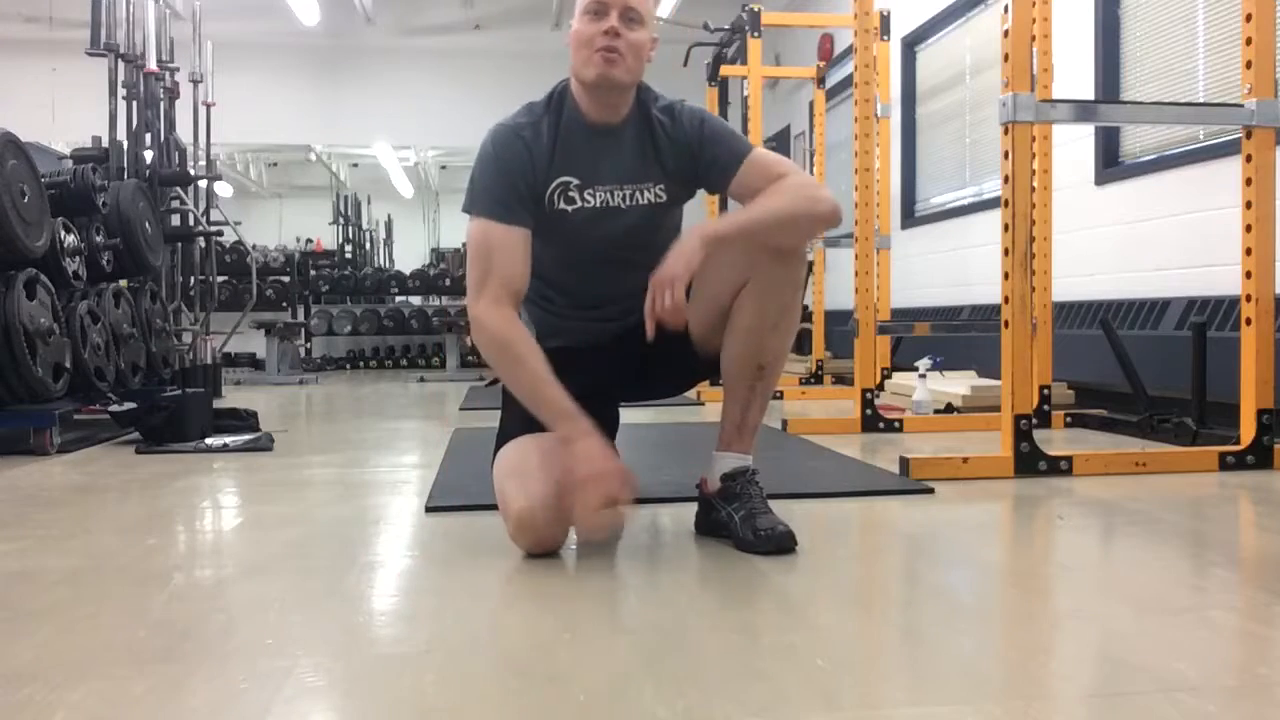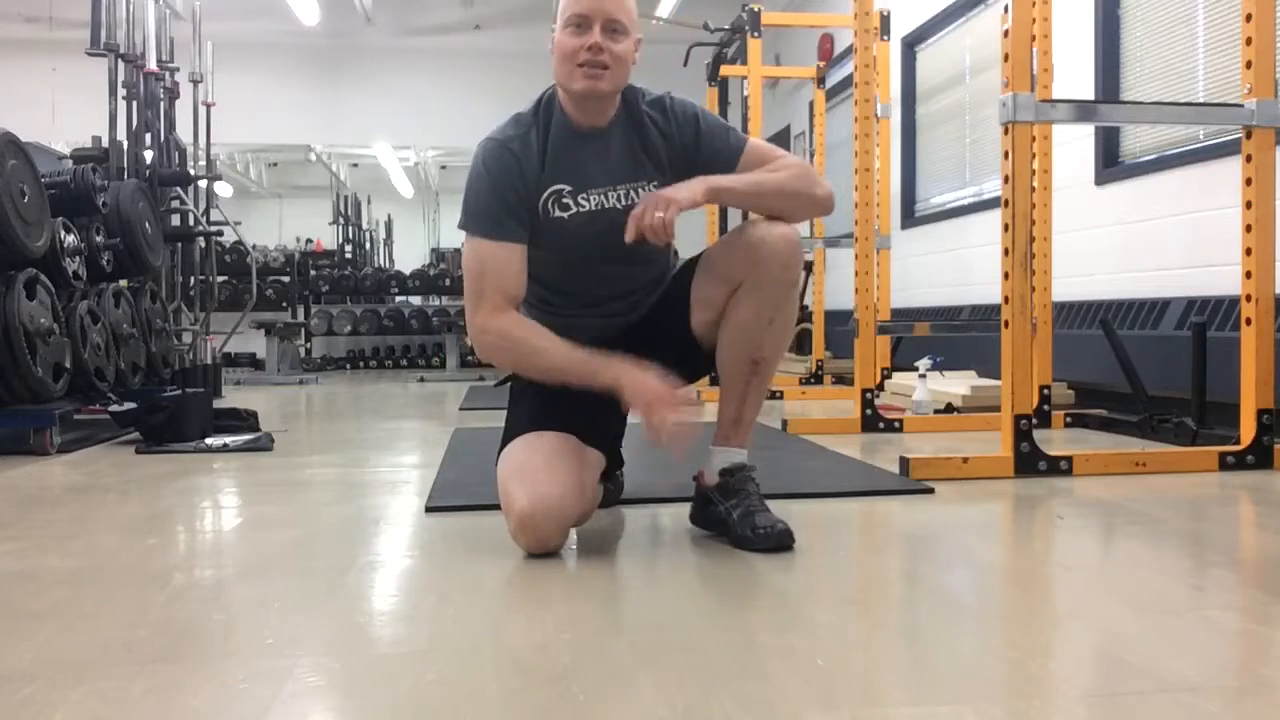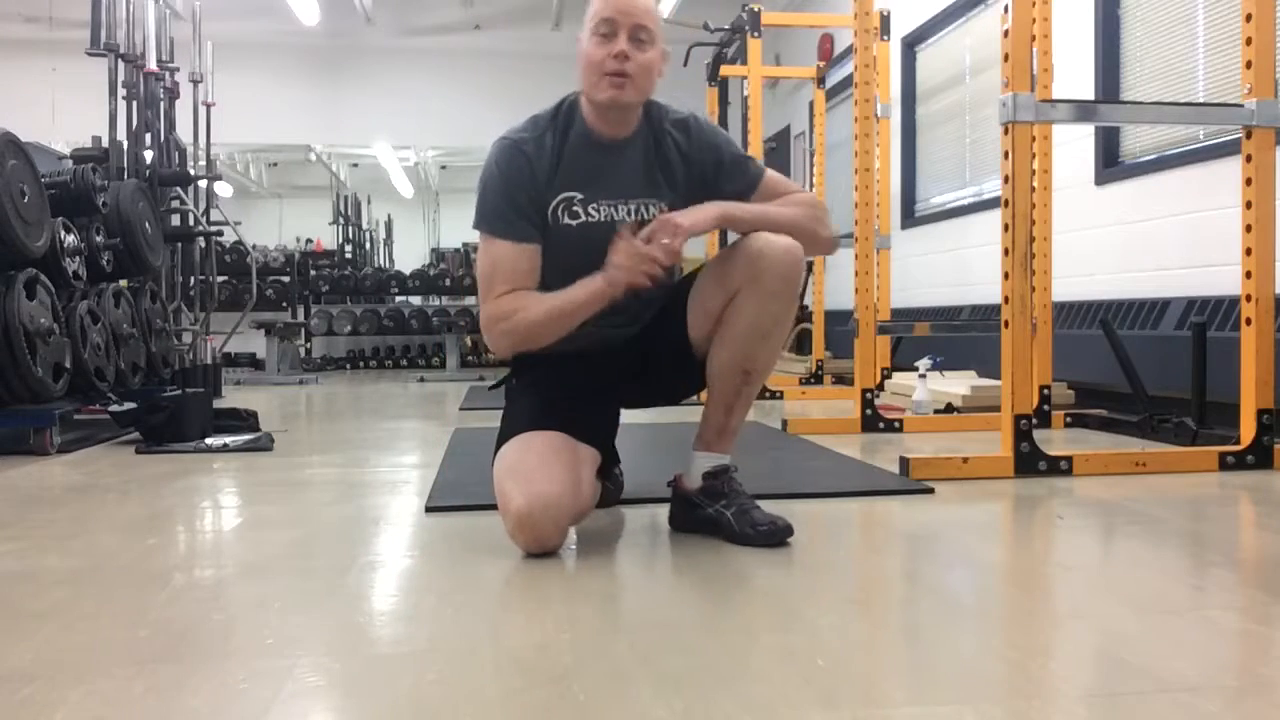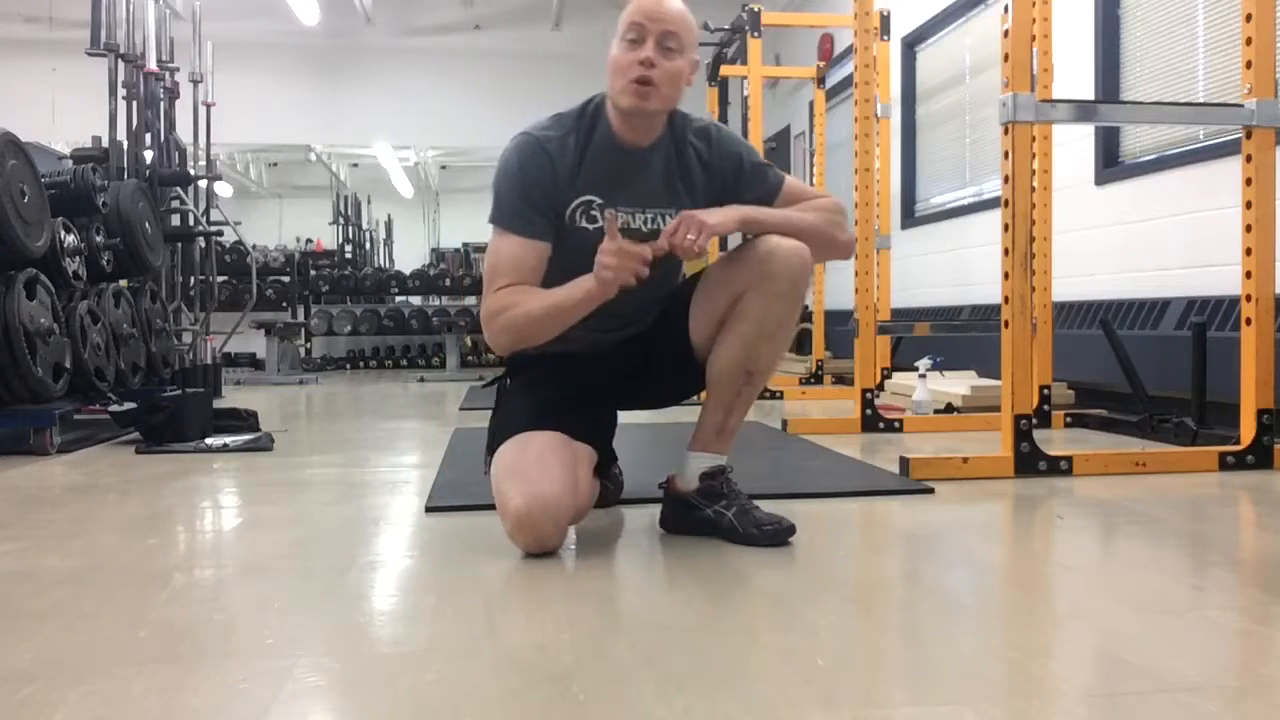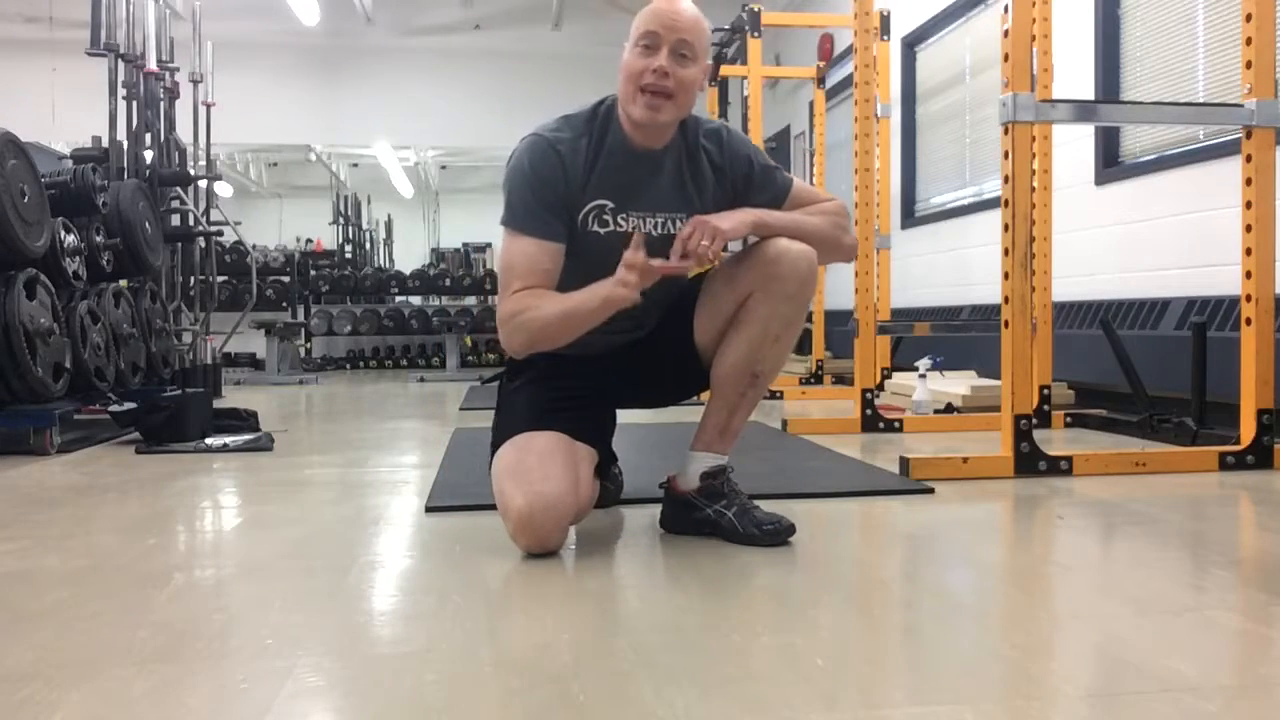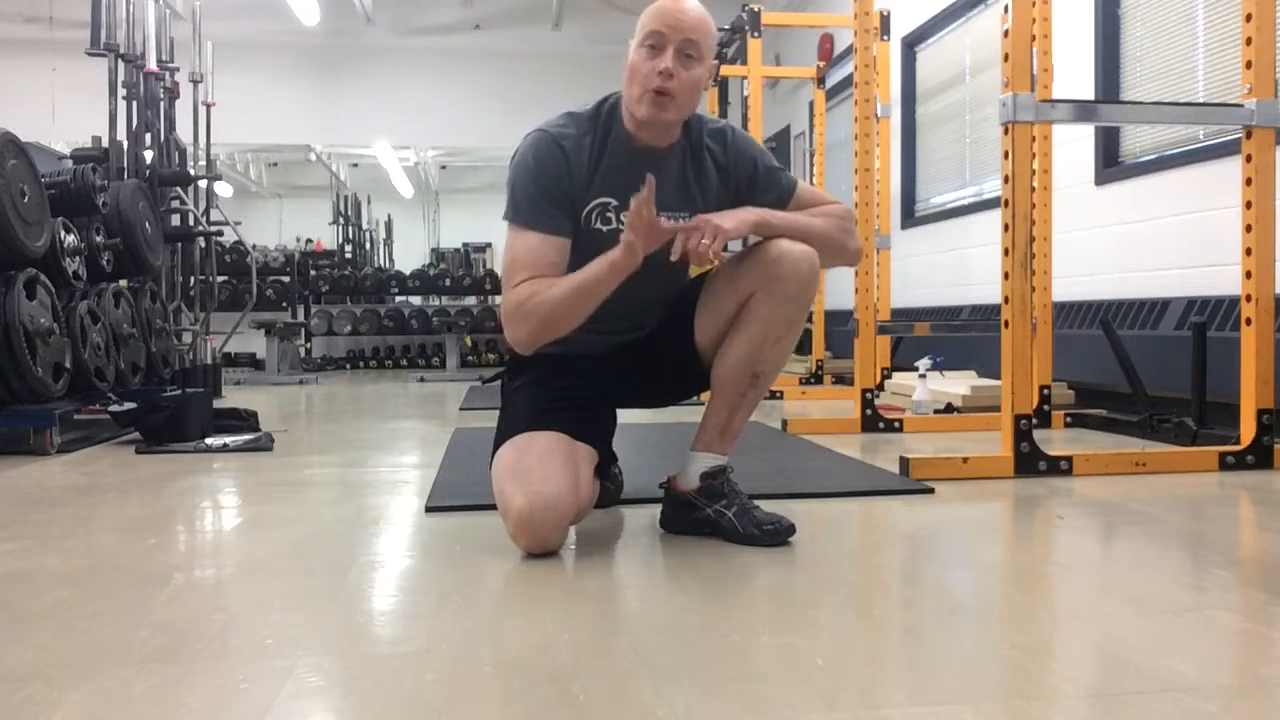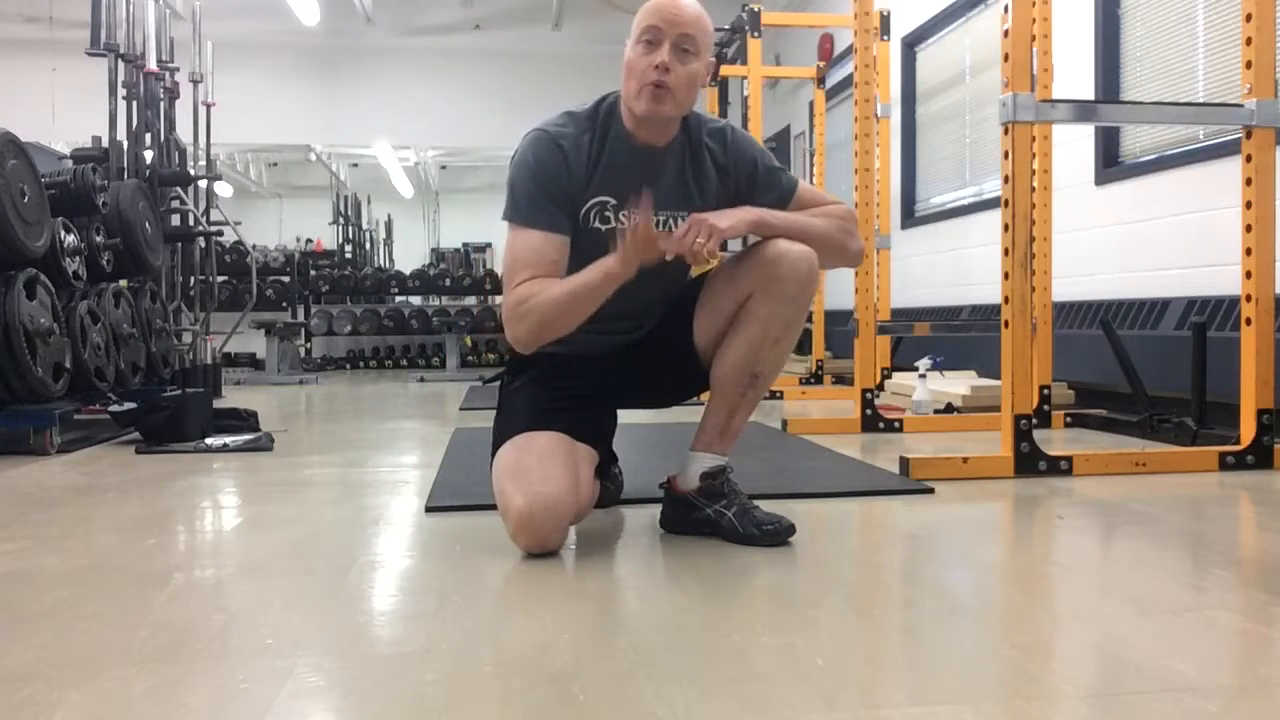
dt=0.2s
person 1, frame 1
left shoulder: (681, 128)
right shoulder: (517, 143)
left elbow: (818, 203)
right elbow: (492, 309)
left wrist: (702, 235)
right wrist: (577, 438)
left hip: (661, 326)
right hip: (561, 355)
left knee: (777, 246)
right knee: (538, 521)
left ankle: (729, 481)
right ankle: (599, 455)
person 1, frame 2
left shoulder: (672, 123)
right shoulder: (507, 155)
left elbow: (815, 191)
right elbow: (489, 324)
left wrist: (704, 186)
right wrist: (620, 376)
left hip: (660, 324)
right hip: (563, 358)
left knee: (774, 245)
right knee: (538, 521)
left ankle: (725, 478)
right ankle: (596, 466)
person 1, frame 3
left shoulder: (689, 141)
right shoulder: (521, 156)
left elbow: (820, 229)
right elbow: (501, 326)
left wrist: (715, 212)
right wrist: (604, 282)
left hip: (659, 333)
right hip: (560, 359)
left knee: (776, 253)
right knee: (535, 521)
left ankle: (704, 482)
right ankle: (594, 470)
person 1, frame 4
left shoulder: (709, 149)
right shoulder: (540, 153)
left elbow: (836, 230)
right elbow: (500, 323)
left wrist: (738, 215)
right wrist: (597, 283)
left hip: (658, 342)
right hip: (560, 362)
left knee: (784, 258)
right knee: (535, 520)
left ankle: (699, 484)
right ankle: (594, 469)
person 1, frame 5
left shoulder: (719, 152)
right shoulder: (550, 155)
left elbow: (841, 232)
right elbow: (516, 327)
left wrist: (749, 218)
right wrist: (615, 289)
left hip: (661, 341)
right hip: (564, 359)
left knee: (790, 261)
right knee: (536, 521)
left ankle: (700, 484)
right ankle: (594, 471)
person 1, frame 6
left shoulder: (724, 151)
right shoulder: (554, 150)
left elbow: (846, 235)
right elbow: (521, 326)
left wrist: (752, 217)
right wrist: (625, 254)
left hip: (664, 341)
right hip: (565, 359)
left knee: (792, 262)
right knee: (536, 520)
left ankle: (700, 483)
right ankle: (593, 471)
person 1, frame 7
left shoulder: (723, 150)
right shoulder: (553, 150)
left elbow: (847, 238)
right elbow: (522, 326)
left wrist: (749, 216)
right wrist: (621, 262)
left hip: (664, 341)
right hip: (565, 360)
left knee: (791, 262)
right knee: (536, 520)
left ankle: (700, 483)
right ankle: (593, 468)
